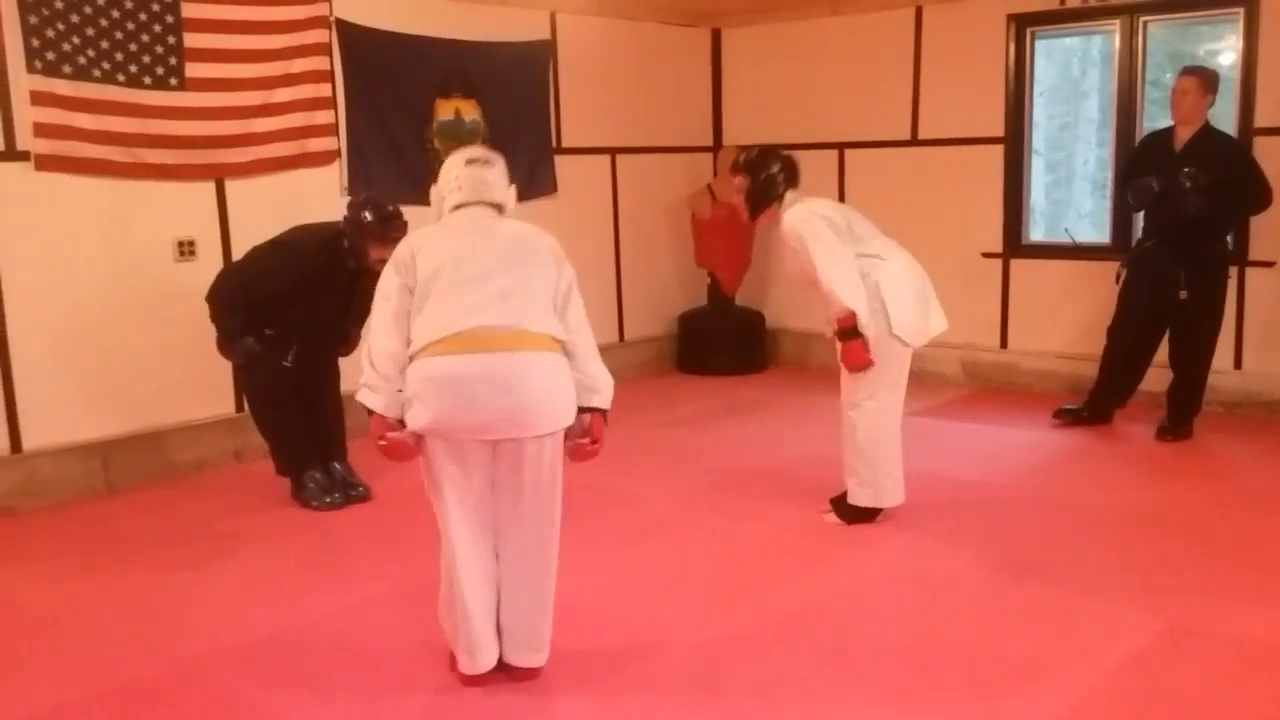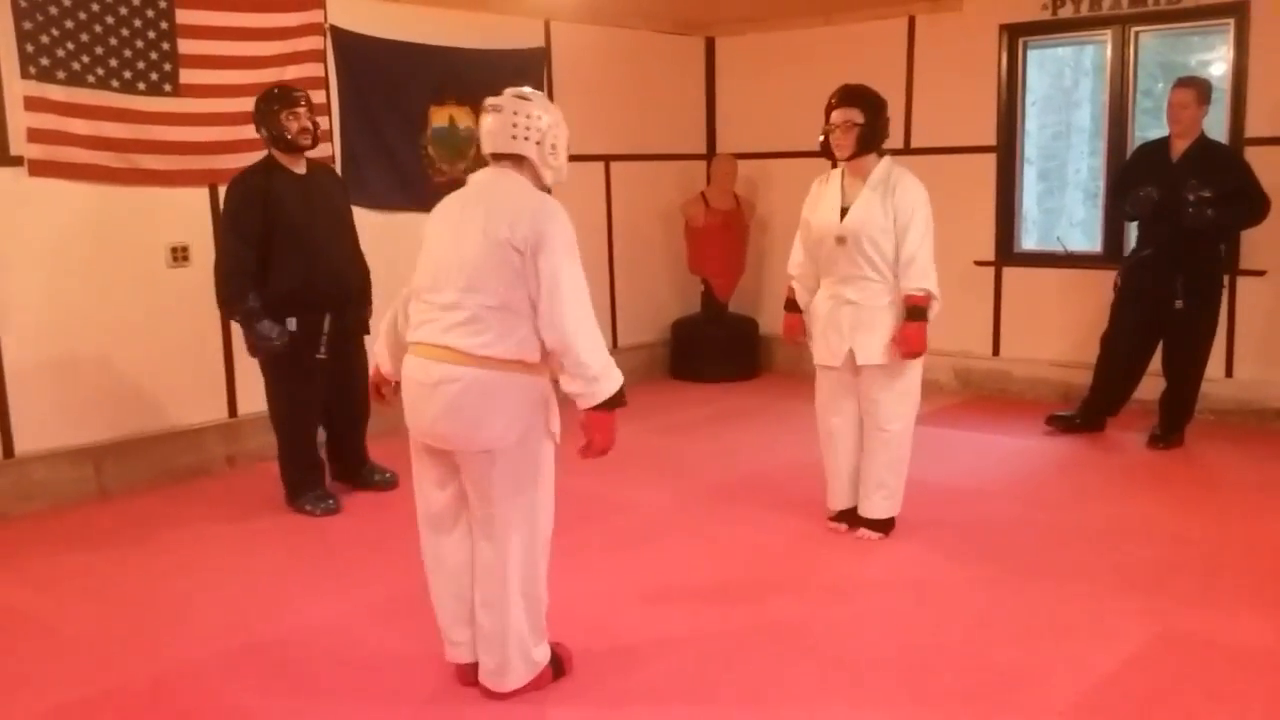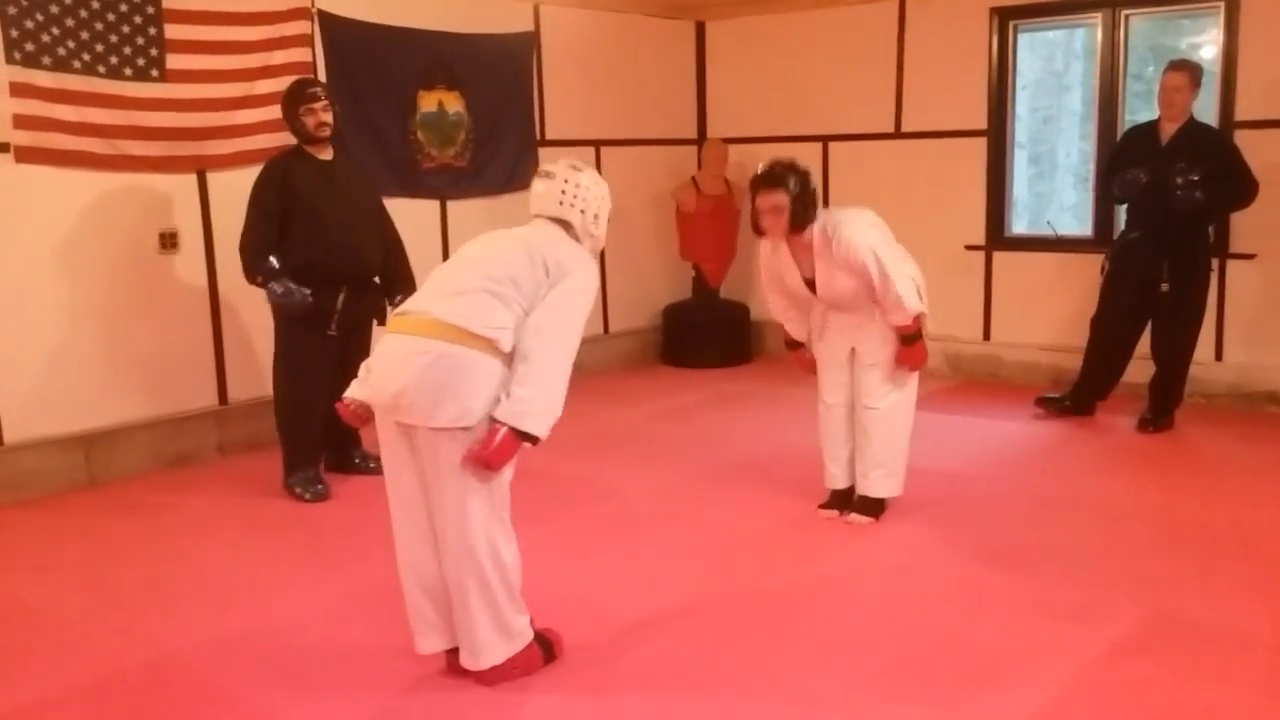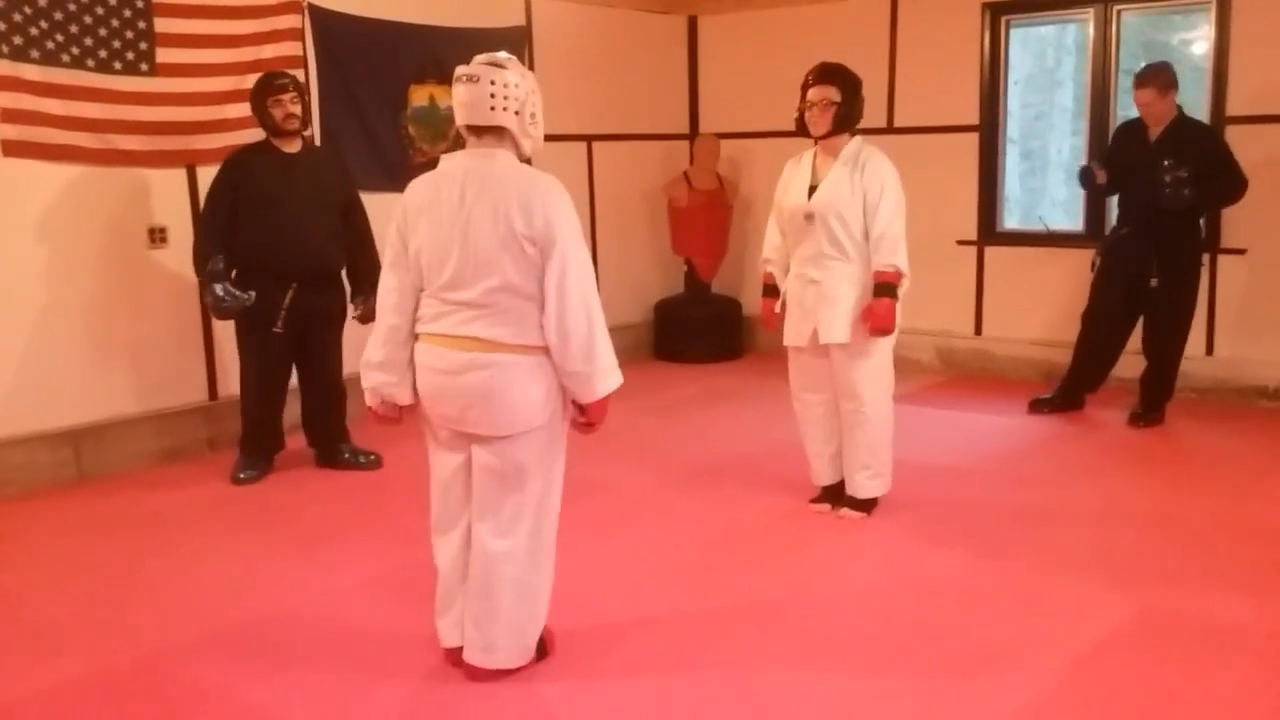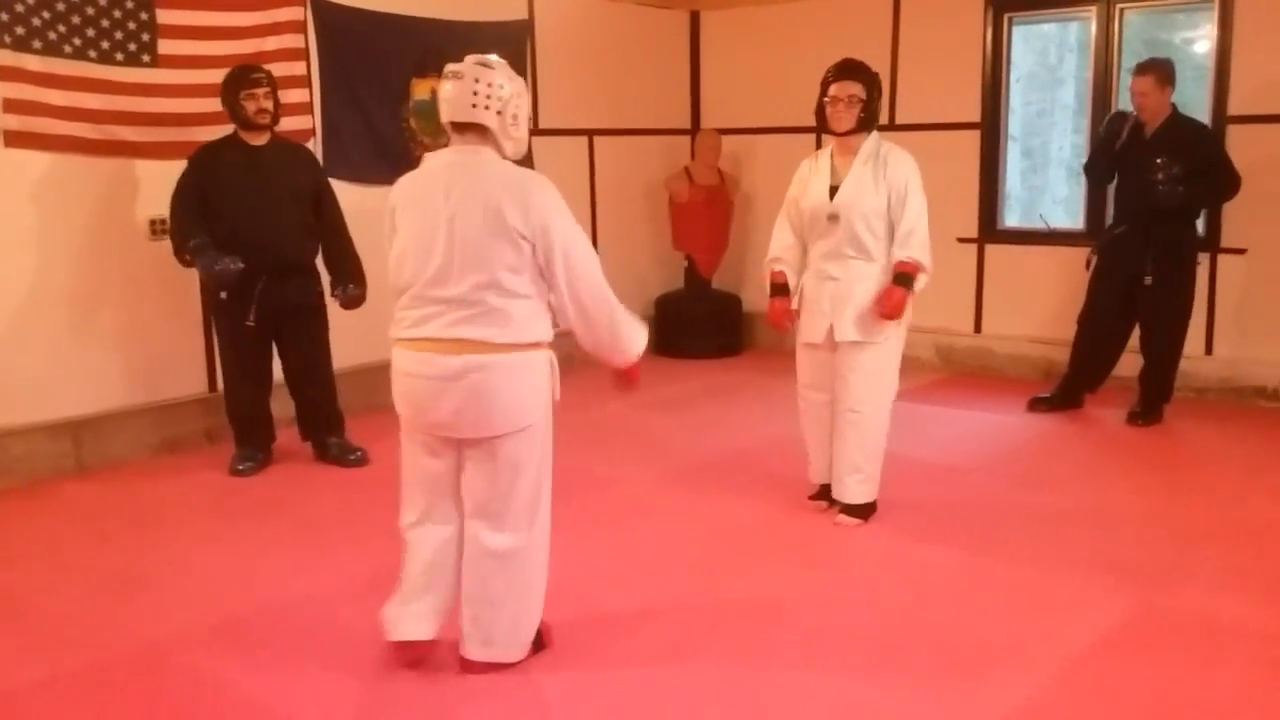
dt=1s
person 1, frame 1
left shoulder: (415, 246)
right shoulder: (541, 243)
left elbow: (387, 334)
right elbow: (575, 329)
left wrist: (385, 413)
right wrist: (591, 409)
left hip: (446, 382)
right hip: (534, 381)
left knee: (463, 524)
right knee: (528, 524)
left ankle: (473, 653)
right ankle: (524, 650)
person 1, frame 2
left shoulder: (449, 209)
right shoulder: (541, 213)
left elbow: (412, 300)
right elbow: (564, 315)
left wrist: (386, 362)
right wrist: (598, 398)
left hip: (427, 382)
right hip: (497, 392)
left knee: (448, 526)
right knee: (511, 531)
left ankle: (468, 651)
right ankle: (515, 664)
person 1, frame 3
left shoulder: (496, 243)
right shoulder: (577, 264)
right elbow: (546, 347)
left wrist: (363, 388)
right wrist: (517, 425)
left hip: (396, 361)
right hip: (457, 373)
left knee: (422, 516)
right knee: (475, 514)
left ankle: (455, 640)
right ankle: (499, 649)
person 1, frame 4
left shoulder: (420, 194)
right shoulder: (540, 194)
left elbow: (395, 299)
right elbow: (570, 300)
left wrist: (387, 381)
right wrist: (591, 384)
left hip: (441, 371)
right hip: (516, 379)
left knee: (455, 511)
right knee: (513, 515)
left ankle: (459, 633)
right ankle: (499, 646)
person 1, frame 5
left shoulder: (406, 190)
right shoulder: (527, 192)
right elbow: (579, 285)
right wrist: (625, 347)
left hip: (419, 370)
right hip: (502, 374)
left knee: (429, 509)
right knee: (505, 514)
left ankle: (412, 628)
right ankle: (497, 639)
person 2, frame 1
left shoulder: (799, 221)
right shoulder: (799, 215)
left elbow: (840, 281)
left wrist: (850, 337)
right wrist: (849, 334)
left hip: (889, 303)
right hip: (884, 299)
left knee: (867, 403)
right knee: (866, 401)
left ankle: (866, 499)
right ankle: (865, 490)
person 2, frame 2
left shoulder: (903, 187)
right shoulder: (821, 188)
left elbow: (917, 261)
right elbow: (805, 255)
left wrist: (916, 318)
right wrist: (794, 306)
left hip: (886, 317)
right hip: (833, 317)
left knee: (886, 417)
right knee: (835, 415)
left ankle: (879, 510)
right ankle: (844, 504)
person 2, frame 3
left shoulder: (852, 234)
right shoulder: (771, 249)
left elbow: (897, 288)
right elbow: (785, 302)
left wrist: (912, 340)
right wrist: (797, 343)
left hip: (883, 316)
right hip: (835, 318)
left knee: (878, 399)
right knee: (833, 398)
left ankle: (874, 491)
right ankle: (841, 486)
person 2, frame 4
left shoulder: (872, 166)
right shoulder: (794, 169)
left elbow: (888, 236)
right elbow: (778, 236)
left wrist: (886, 295)
right wrist: (771, 291)
left hip: (855, 298)
right hip: (805, 299)
left knee: (861, 397)
right knee: (811, 396)
left ankle: (865, 488)
right ankle: (830, 481)
person 2, frame 5
left shoulder: (894, 163)
right shoulder: (811, 167)
left elbow: (912, 230)
right elbow: (788, 232)
left wrist: (901, 285)
right wrist: (779, 290)
left hip: (871, 297)
right hip: (819, 297)
left knee: (862, 398)
right knee: (815, 394)
left ankle: (858, 493)
right ankle: (827, 480)
person 3, frame 1
left shoulder: (374, 264)
right shoulder: (302, 253)
right elbow: (228, 288)
left wrist: (348, 331)
right wrist: (235, 337)
right hip: (264, 335)
left knee: (323, 392)
right knee: (274, 397)
left ankle: (336, 467)
right ankle: (307, 476)
person 3, frame 2
left shoulder: (328, 178)
right shoulder: (251, 186)
left elbow: (348, 243)
right elbow: (233, 259)
left wrist: (362, 296)
right wrist: (252, 318)
left hip: (342, 315)
right hip: (289, 321)
left knee: (352, 396)
right knee: (297, 408)
left ankle: (352, 465)
right ankle: (304, 485)
person 3, frame 3
left shoulder: (354, 171)
right shoulder: (281, 171)
left elbow: (383, 233)
right elbow: (257, 235)
left wrist: (400, 286)
right wrist: (272, 279)
left hip: (357, 296)
right hip: (305, 298)
left knee: (348, 381)
right knee: (302, 384)
left ankle: (343, 451)
right ankle: (301, 468)
person 3, frame 4
left shoulder: (329, 165)
right shoulder: (241, 165)
left elbow: (357, 231)
right elbow: (212, 228)
left wrist: (367, 286)
right wrist: (215, 279)
left hip: (322, 293)
right hip: (262, 295)
left knee: (325, 377)
right knee: (262, 380)
left ankle: (333, 444)
right ankle: (256, 453)
person 3, frame 5
left shoulder: (299, 158)
right shoulder: (209, 160)
left elbow: (330, 221)
right elbow: (184, 216)
left wrist: (347, 274)
right wrist: (204, 255)
left hip: (299, 284)
right hip: (237, 289)
left knee: (313, 368)
right knee: (244, 373)
left ankle: (329, 438)
right ankle: (252, 445)
person 4, frame 1
left shoulder: (1226, 149)
right shoulder: (1152, 145)
left elbow: (1259, 196)
right elbow: (1127, 186)
left wrist: (1210, 204)
right wrist: (1139, 193)
left hip: (1200, 261)
right hip: (1152, 254)
left knee: (1191, 344)
right knee: (1126, 333)
left ankle: (1180, 418)
right ankle: (1099, 406)
person 4, frame 2
left shoulder: (1223, 160)
right shoulder: (1145, 155)
left elbow: (1257, 206)
right elbow: (1115, 199)
left wrist: (1214, 217)
right wrist: (1133, 204)
left hip: (1196, 271)
right hip: (1147, 265)
left knee: (1185, 353)
right knee: (1120, 342)
left ankle: (1171, 426)
right ankle: (1093, 413)
person 4, frame 3
left shoulder: (1212, 142)
right shoulder: (1135, 138)
left elbow: (1245, 189)
right elbow: (1108, 181)
left wrist: (1203, 198)
right wrist: (1121, 187)
left hip: (1184, 253)
right hip: (1135, 246)
left knee: (1173, 336)
right knee: (1109, 325)
left ankle: (1162, 409)
right ankle: (1082, 397)
person 4, frame 4
left shoulder: (1201, 138)
right shoulder: (1127, 134)
left elbow: (1234, 185)
right elbow: (1111, 180)
left wrist: (1191, 196)
right wrist: (1096, 178)
left hip: (1174, 249)
right hip: (1127, 241)
left knee: (1164, 331)
right knee: (1100, 319)
left ankle: (1152, 403)
right ankle: (1071, 391)
person 4, frame 5
left shoulder: (1195, 136)
right shoulder: (1124, 131)
left elbow: (1227, 183)
right elbow: (1097, 177)
left wrist: (1184, 194)
right wrist: (1107, 143)
left hip: (1169, 247)
right hip: (1123, 240)
left knee: (1161, 327)
right knee: (1097, 318)
left ankle: (1151, 402)
right ankle: (1071, 390)
